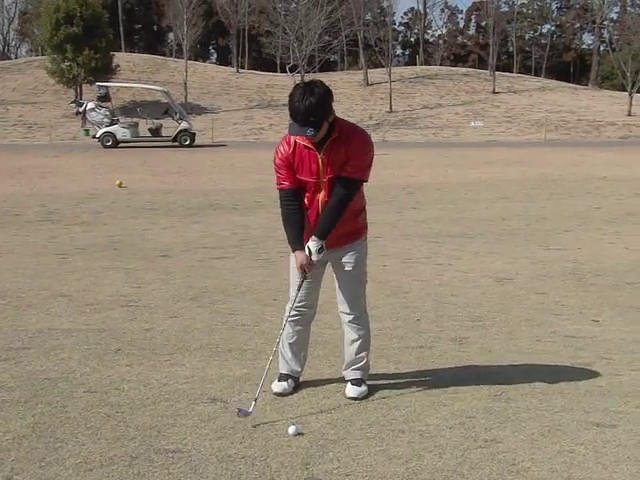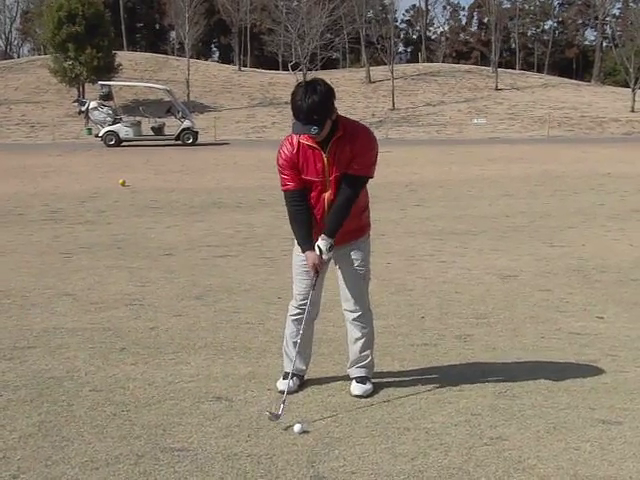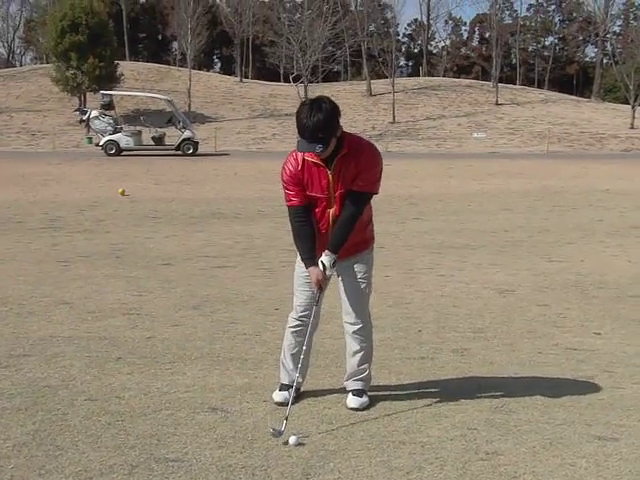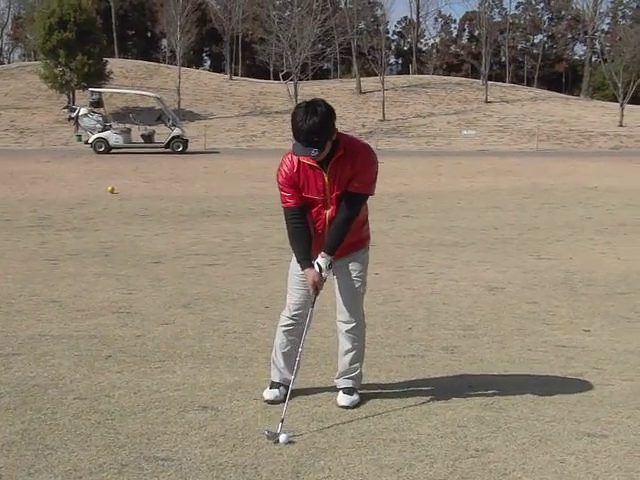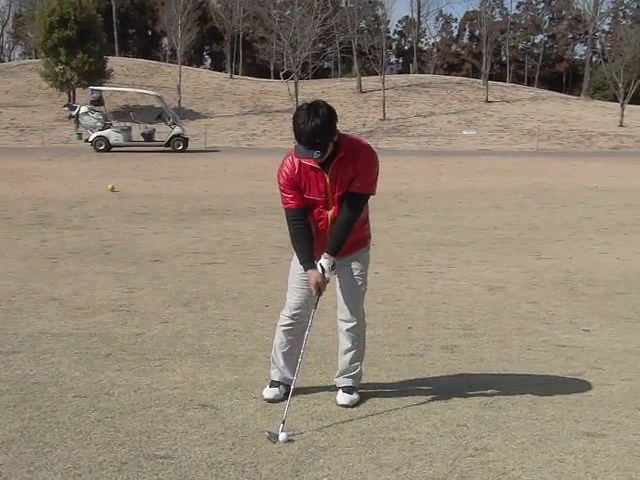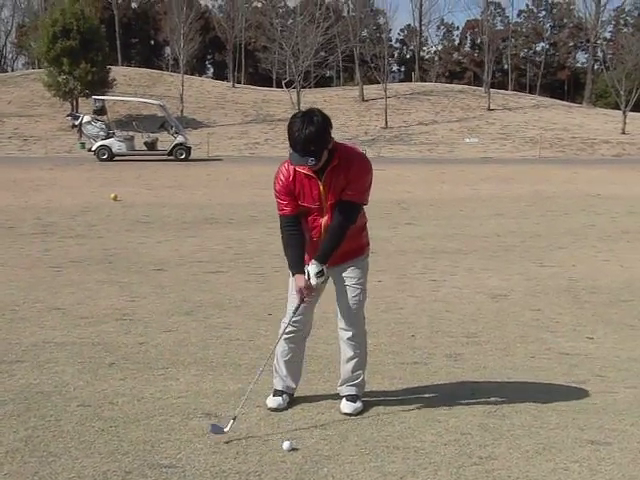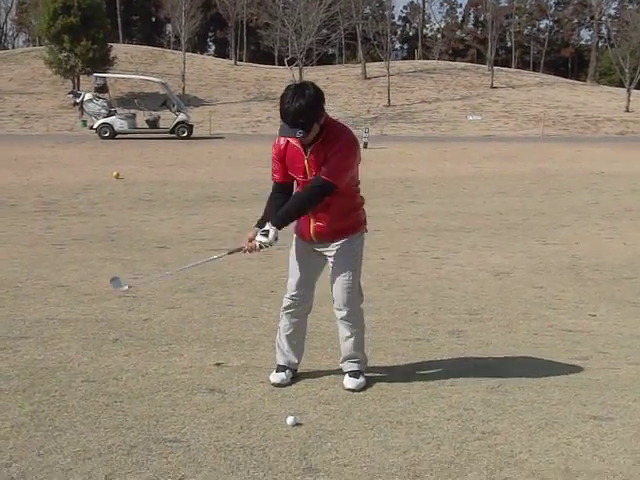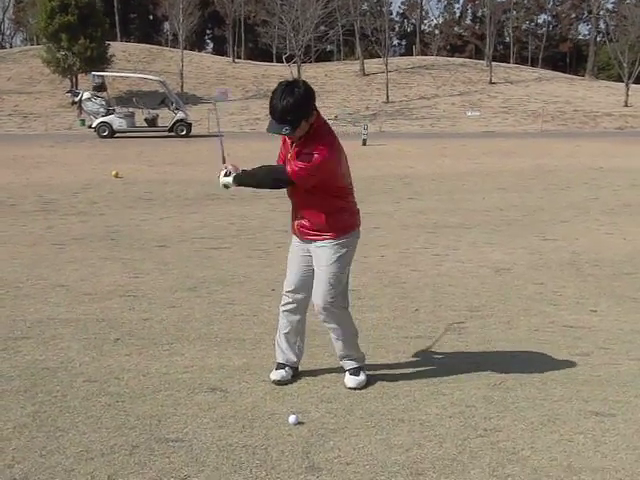
dt=0.2s
person 1, frame 1
left shoulder: (357, 141)
right shoulder: (286, 148)
left elbow: (344, 196)
right elbow: (289, 202)
left wrist: (318, 240)
right wrist: (297, 247)
left hip: (348, 239)
right hip: (304, 240)
left knee: (353, 308)
right knee: (299, 307)
left ankle: (356, 374)
right ankle: (289, 371)
person 1, frame 2
left shoulder: (361, 138)
right shoulder: (289, 149)
left elbow: (349, 194)
right elbow: (295, 202)
left wrist: (327, 239)
right wrist: (307, 247)
left hip: (351, 237)
right hip: (309, 238)
left knee: (356, 306)
right knee: (301, 304)
left ankle: (361, 371)
right ankle: (293, 370)
person 1, frame 3
left shoulder: (366, 154)
right shoulder: (294, 164)
left elbow: (353, 210)
right elbow: (299, 218)
left wrist: (331, 255)
right wrist: (311, 263)
left hip: (355, 250)
right hip: (312, 251)
left knee: (357, 319)
right knee: (300, 317)
left ankle: (357, 384)
right ankle: (289, 381)
person 1, frame 4
left shoulder: (362, 155)
right shoulder: (290, 165)
left elbow: (350, 212)
right elbow: (295, 219)
left wrist: (327, 256)
right wrist: (307, 264)
left hip: (350, 249)
right hip: (308, 250)
left knee: (350, 318)
right knee: (292, 315)
left ankle: (348, 382)
right ankle: (280, 379)
person 1, frame 5
left shoulder: (363, 155)
right shoulder: (290, 167)
left elbow: (352, 212)
right elbow: (296, 220)
left wrist: (330, 257)
right wrist: (309, 265)
left hip: (351, 249)
right hip: (309, 250)
left knee: (351, 317)
right knee: (293, 314)
left ankle: (348, 381)
right ankle: (280, 378)
person 1, frame 6
left shoulder: (357, 164)
right shoulder: (287, 173)
left elbow: (344, 220)
right elbow: (291, 225)
left wrist: (319, 264)
right wrist: (297, 272)
left hip: (349, 257)
right hip: (307, 257)
left knee: (351, 324)
right knee: (294, 323)
left ankle: (351, 389)
right ankle: (283, 386)
person 1, frame 7
left shoulder: (344, 144)
right shoulder: (283, 144)
left elbow: (313, 193)
right elbow: (281, 191)
left wrist: (274, 226)
right wrist: (260, 227)
left hip: (344, 235)
right hip: (306, 235)
left knee: (346, 302)
right knee: (294, 300)
left ankle: (353, 365)
right ankle: (287, 362)
person 1, frame 8
left shoulder: (320, 153)
right shoulder: (299, 132)
left elbow: (280, 178)
right elbow: (282, 167)
left wrist: (235, 179)
right wrist: (242, 173)
left hip: (334, 234)
right hip: (304, 232)
left knee: (327, 302)
right knee: (291, 296)
left ankle: (353, 363)
right ankle: (287, 360)
